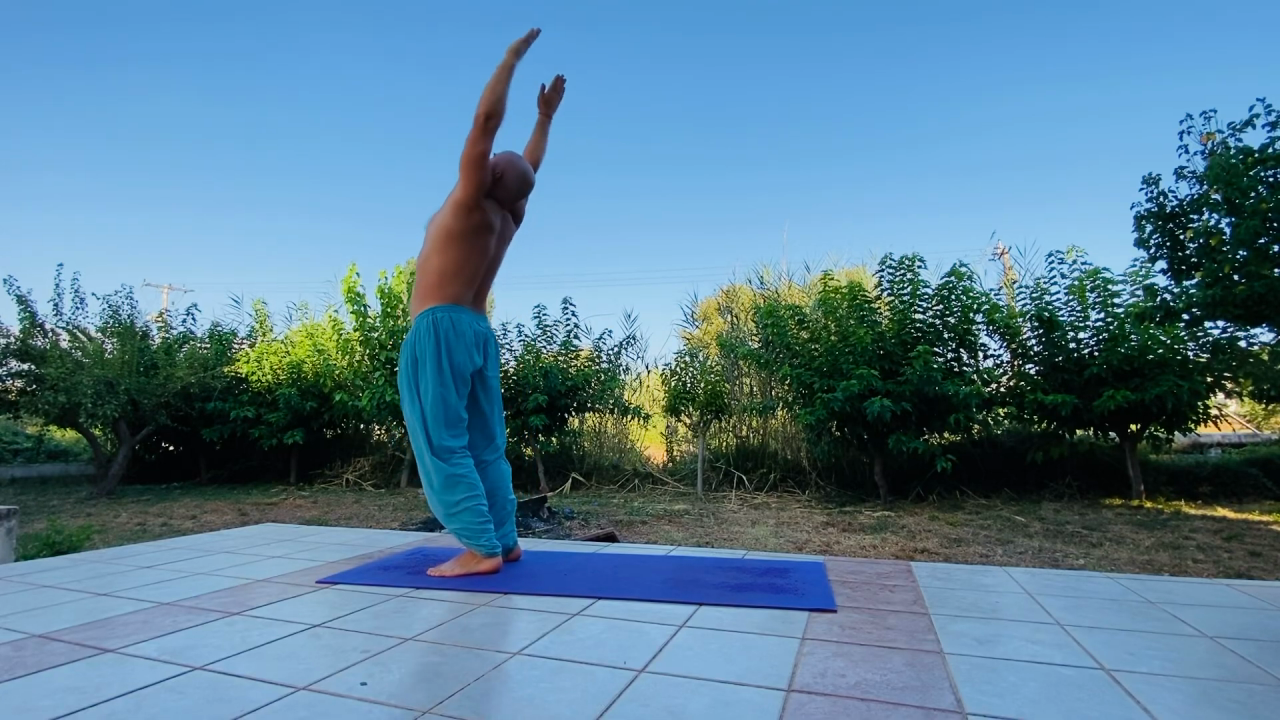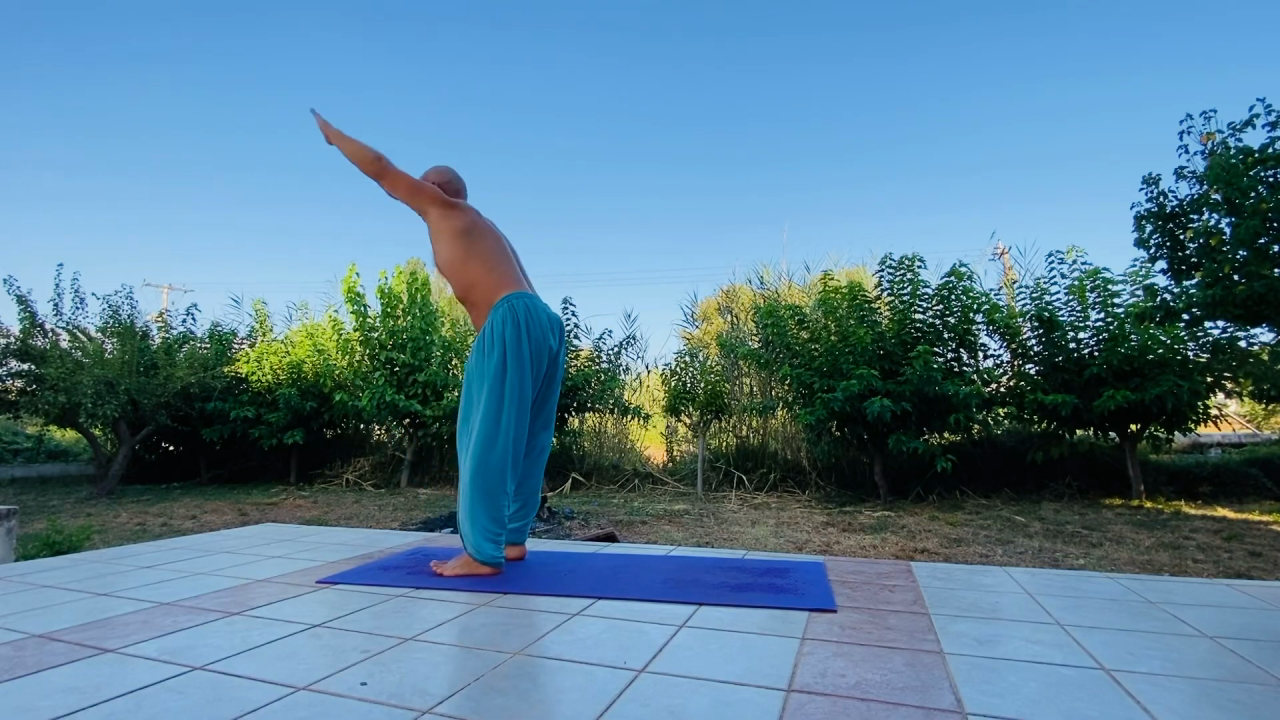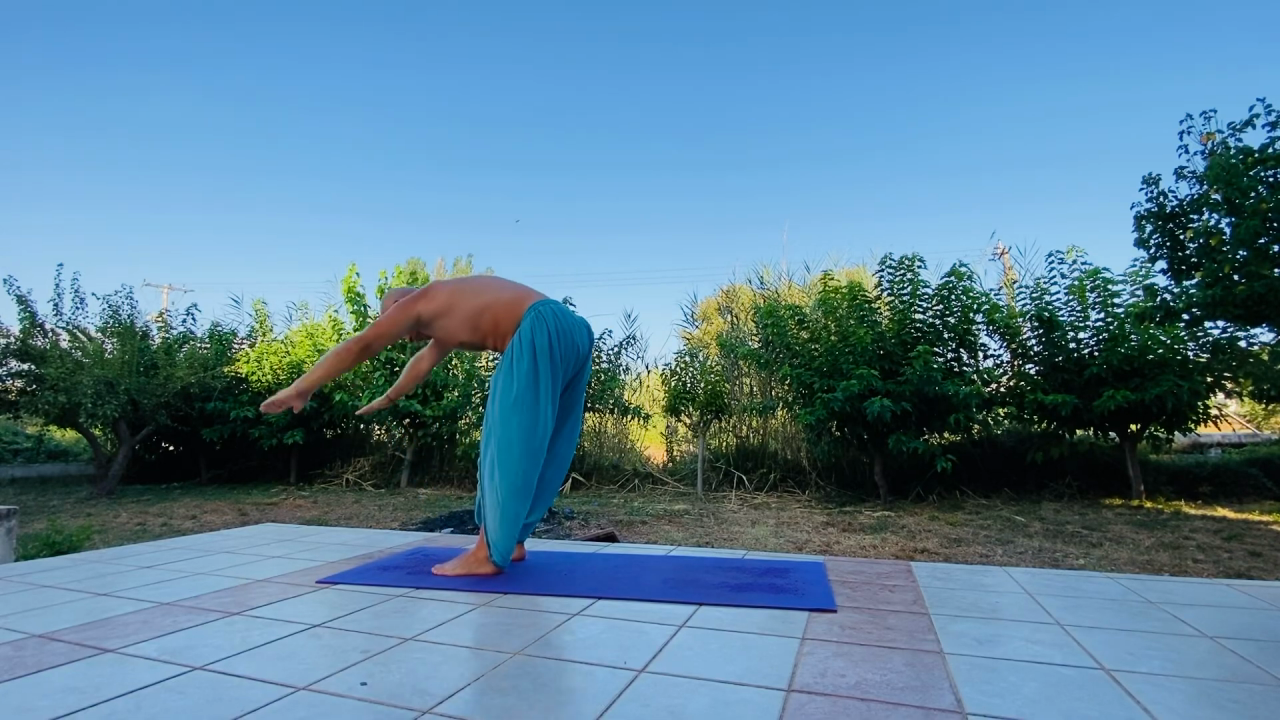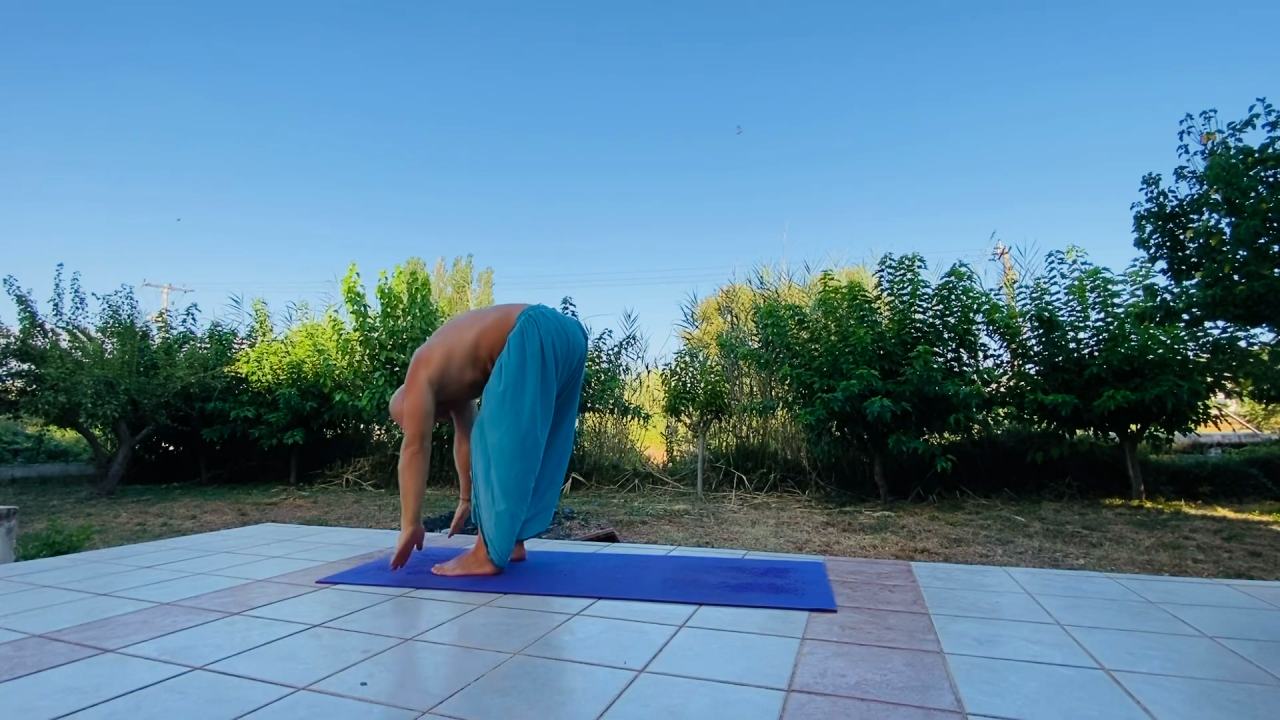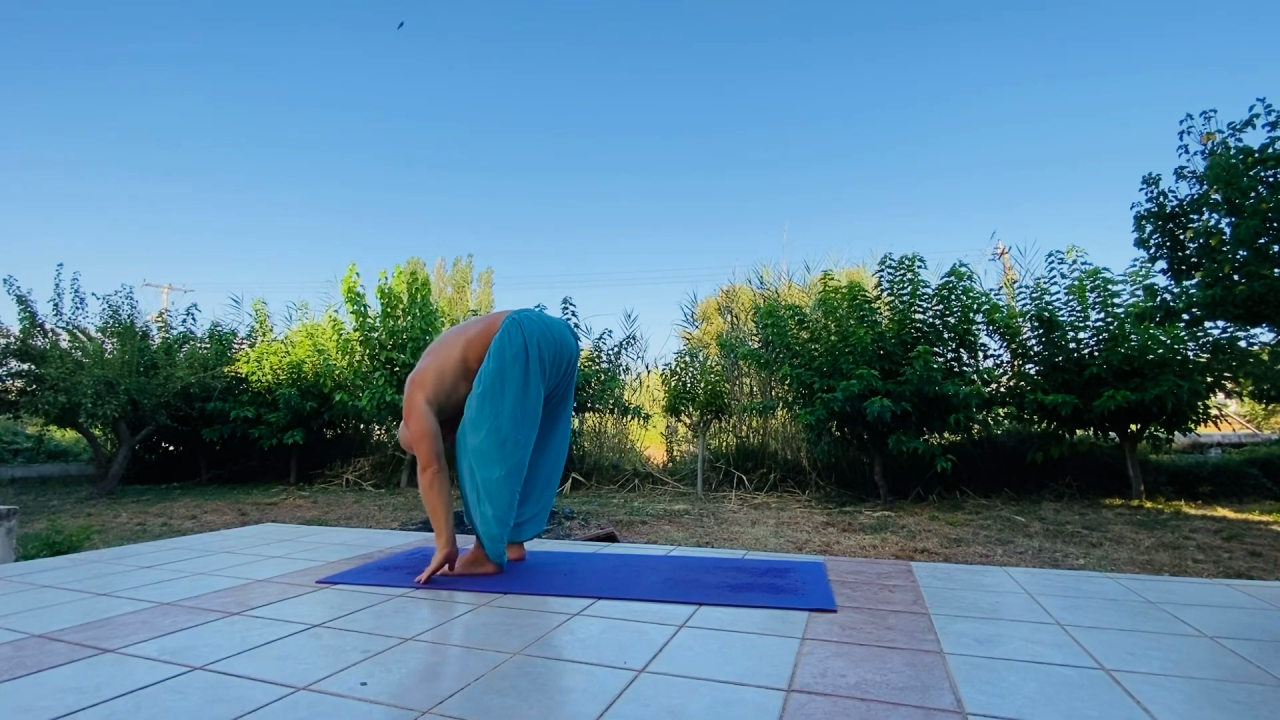
dt=0.5s
person 1, frame 1
left shoulder: (473, 201)
right shoulder: (511, 215)
left elbow: (486, 121)
right elbow: (532, 165)
left wrist: (511, 59)
right wrist: (545, 118)
left hip: (436, 333)
right hip: (476, 332)
left knee: (442, 444)
right knee: (482, 444)
left ankle: (481, 549)
right ankle: (503, 540)
person 1, frame 2
left shoulder: (446, 205)
right shoulder: (472, 218)
left elbow: (379, 166)
left wrist: (334, 134)
right wrist: (403, 187)
left hip: (511, 322)
right hip: (542, 323)
left knee: (490, 441)
right knee: (524, 445)
left ankle: (482, 553)
right ankle: (512, 540)
person 1, frame 3
left shoulder: (419, 303)
right shoulder: (449, 312)
left elbow: (358, 346)
right elbow: (423, 363)
left wrist: (300, 389)
right wrist: (387, 398)
left hip: (540, 332)
right hip: (572, 330)
left knee: (511, 442)
right knee: (540, 446)
left ankle: (489, 553)
right ankle: (511, 541)
person 1, frame 4
left shoulder: (421, 375)
right shoulder: (451, 380)
left elbow: (415, 448)
right elbow: (465, 438)
left wrist: (410, 524)
right wrist: (467, 501)
left hip: (536, 338)
right hip: (568, 332)
left knee: (498, 444)
right knee: (533, 448)
left ankle: (488, 554)
right ankle: (511, 541)
person 1, frame 5
left shoulder: (418, 396)
right shoulder: (451, 391)
left elbow: (431, 470)
right elbow: (494, 452)
left wrist: (446, 546)
left hip: (522, 341)
right hip: (559, 335)
left knee: (482, 448)
right knee: (529, 450)
left ankle: (488, 552)
right ankle: (512, 540)
